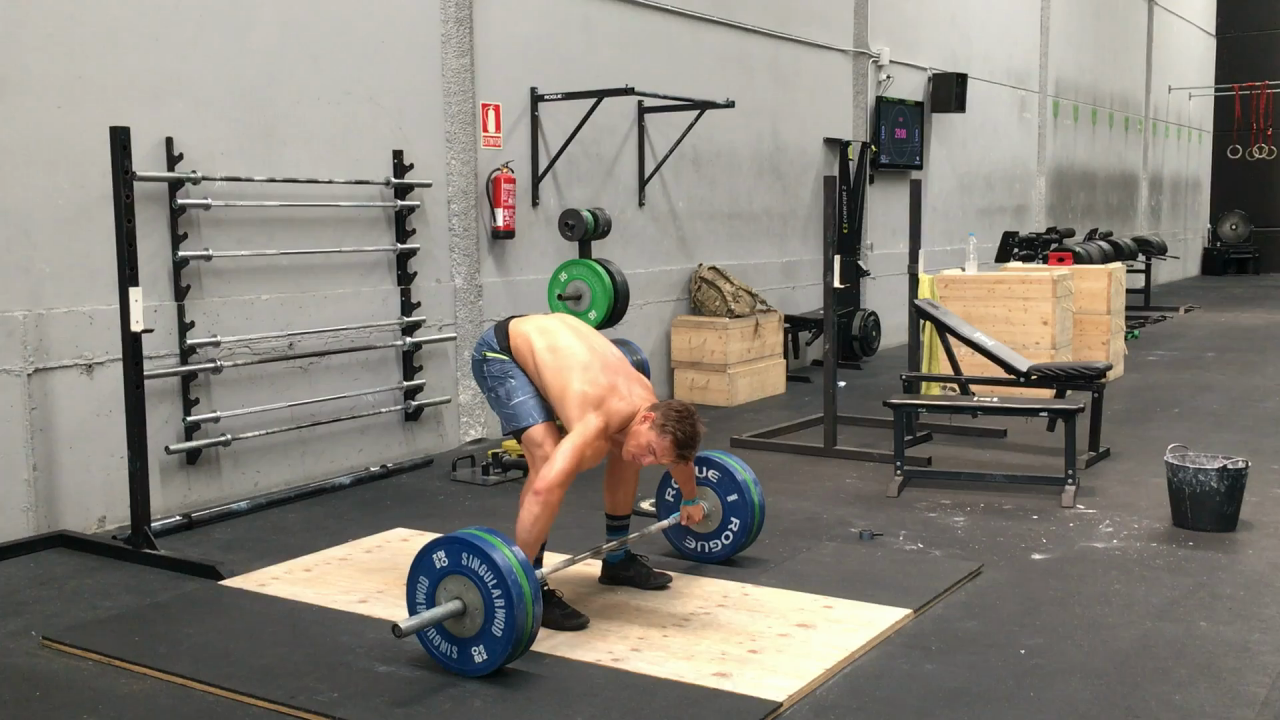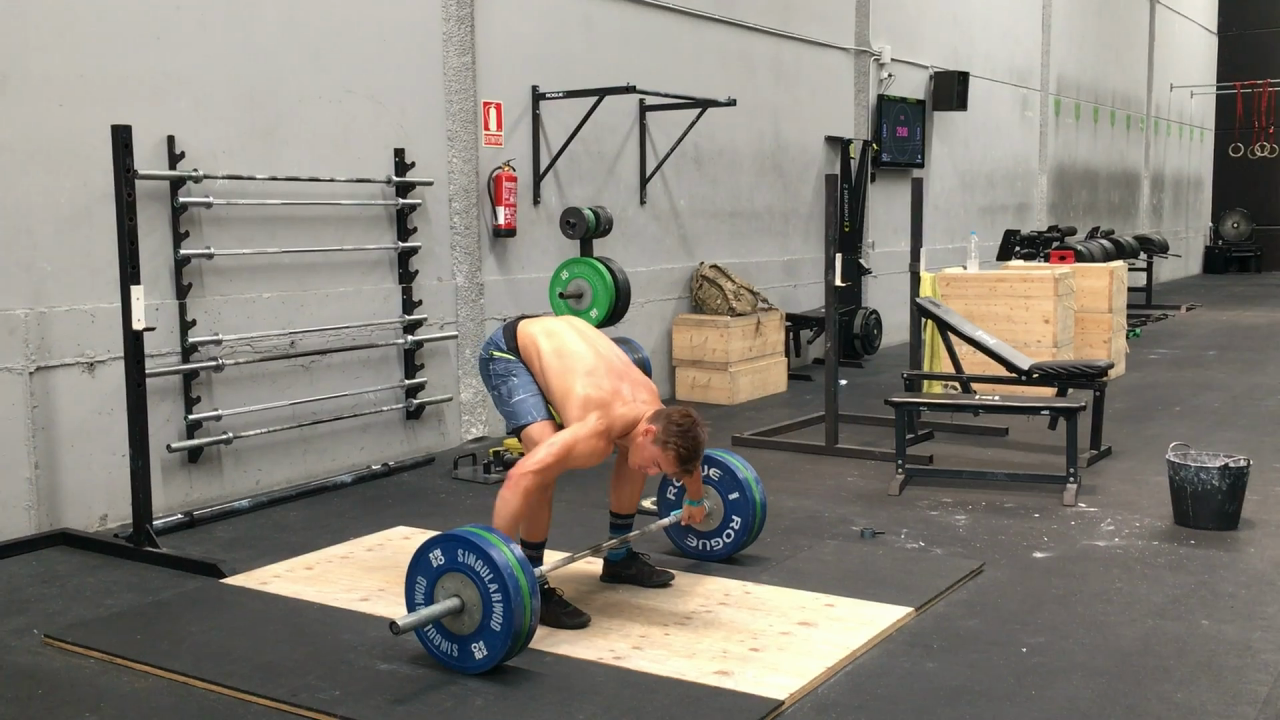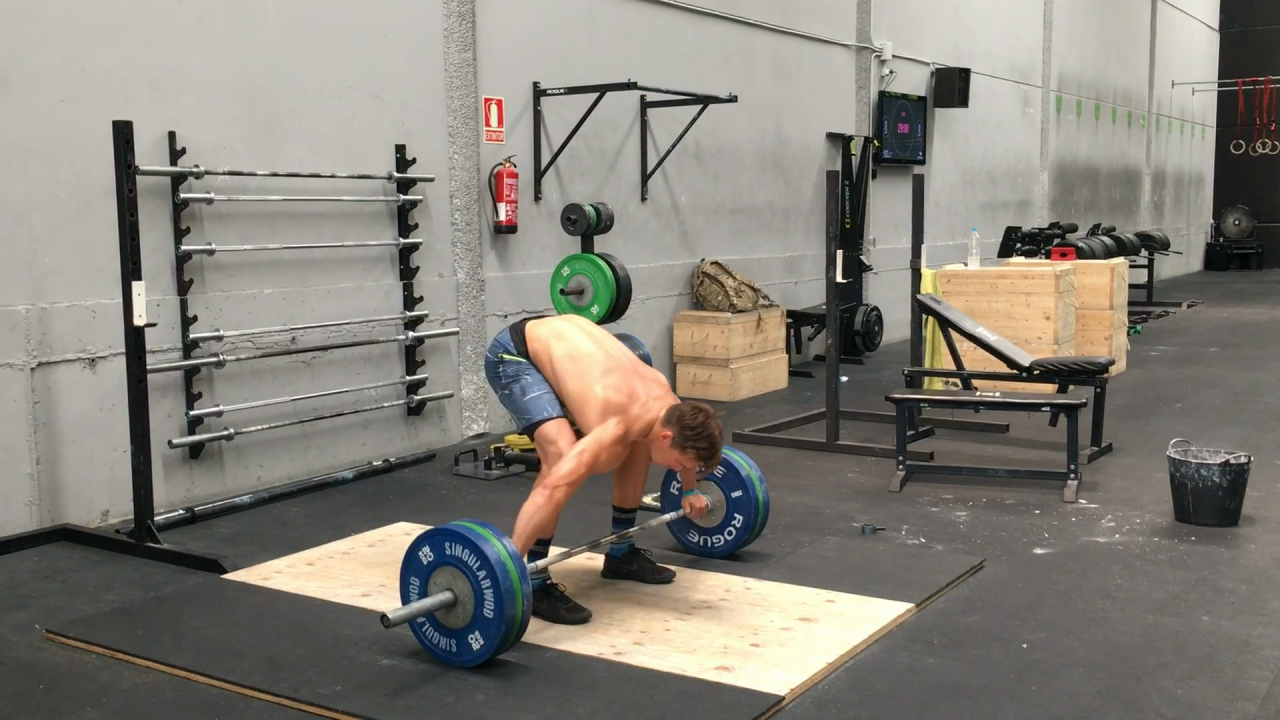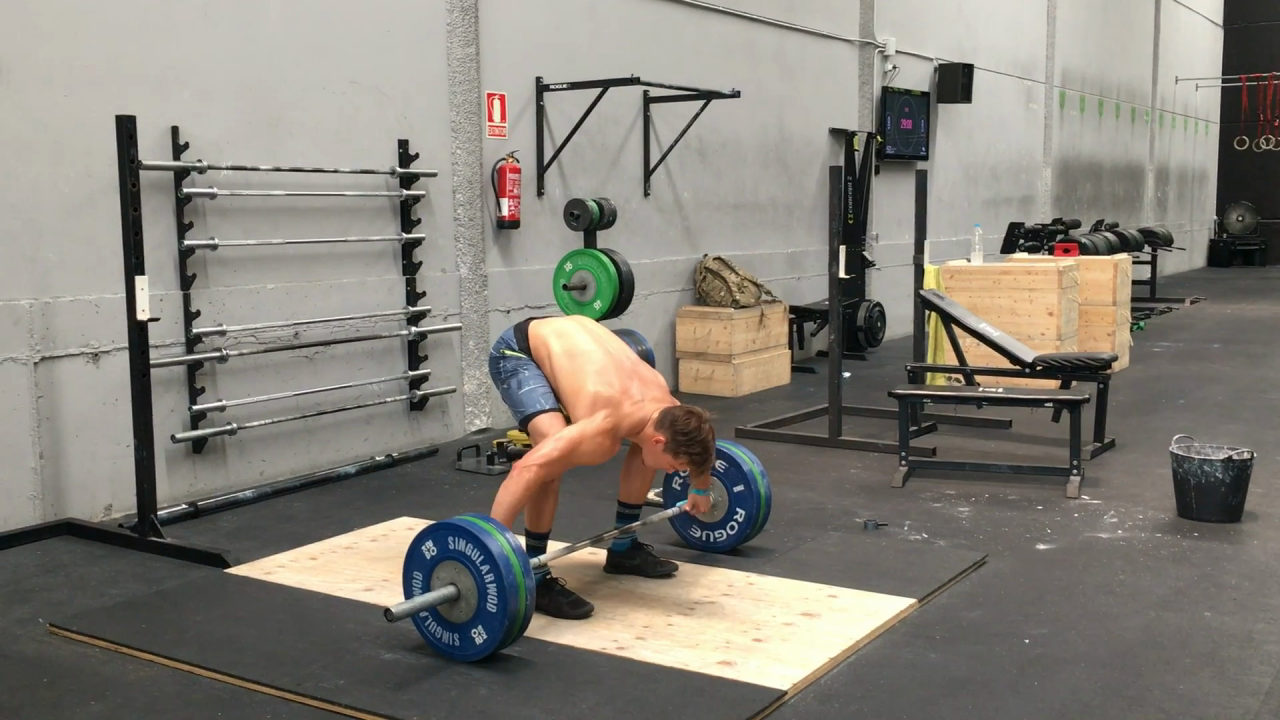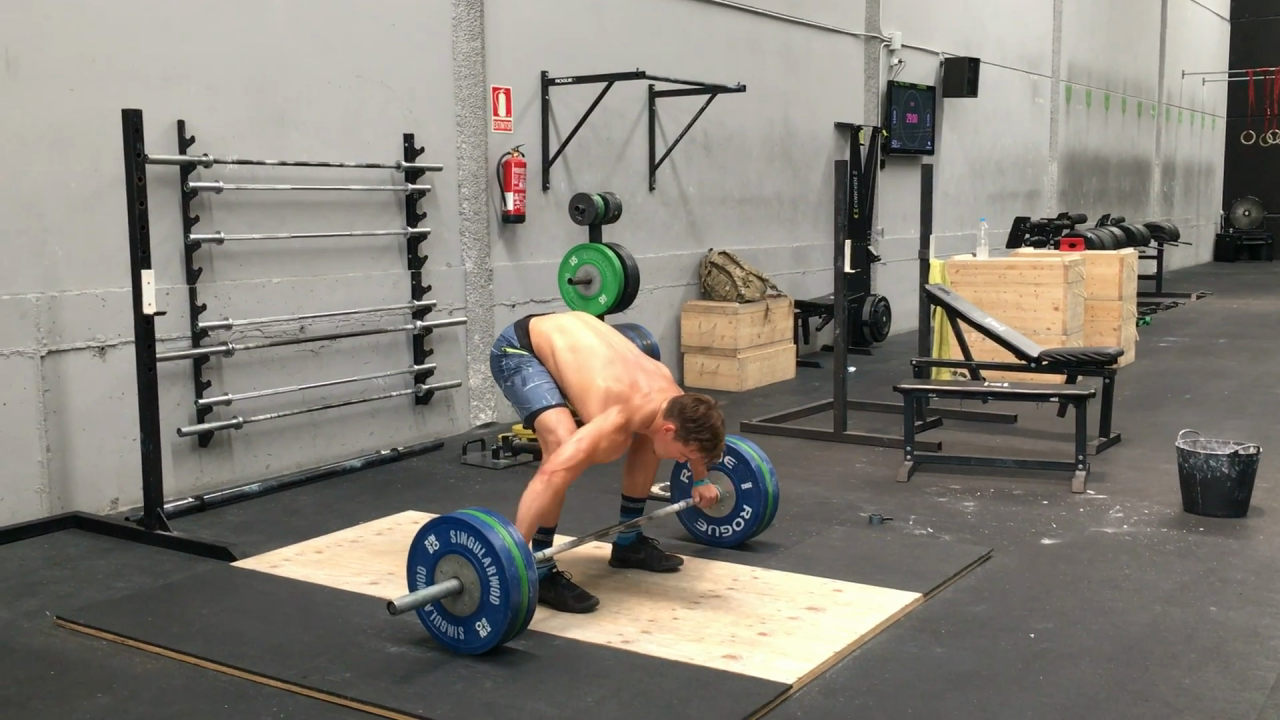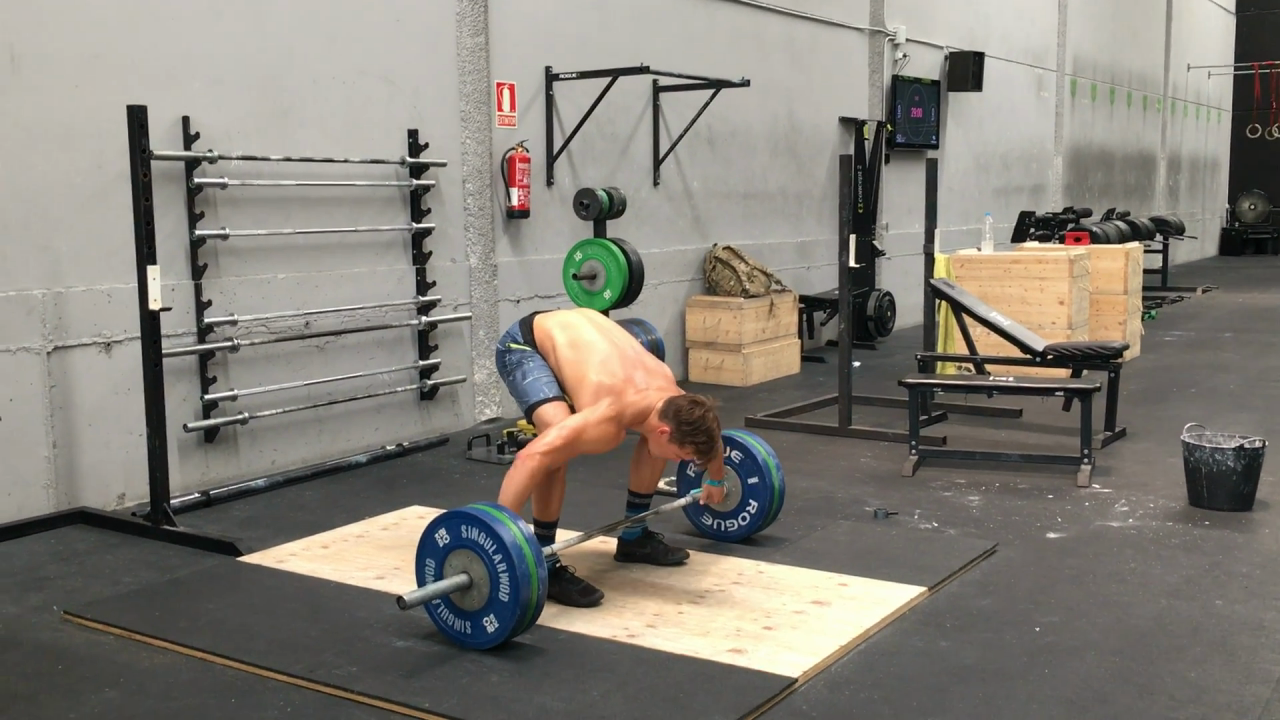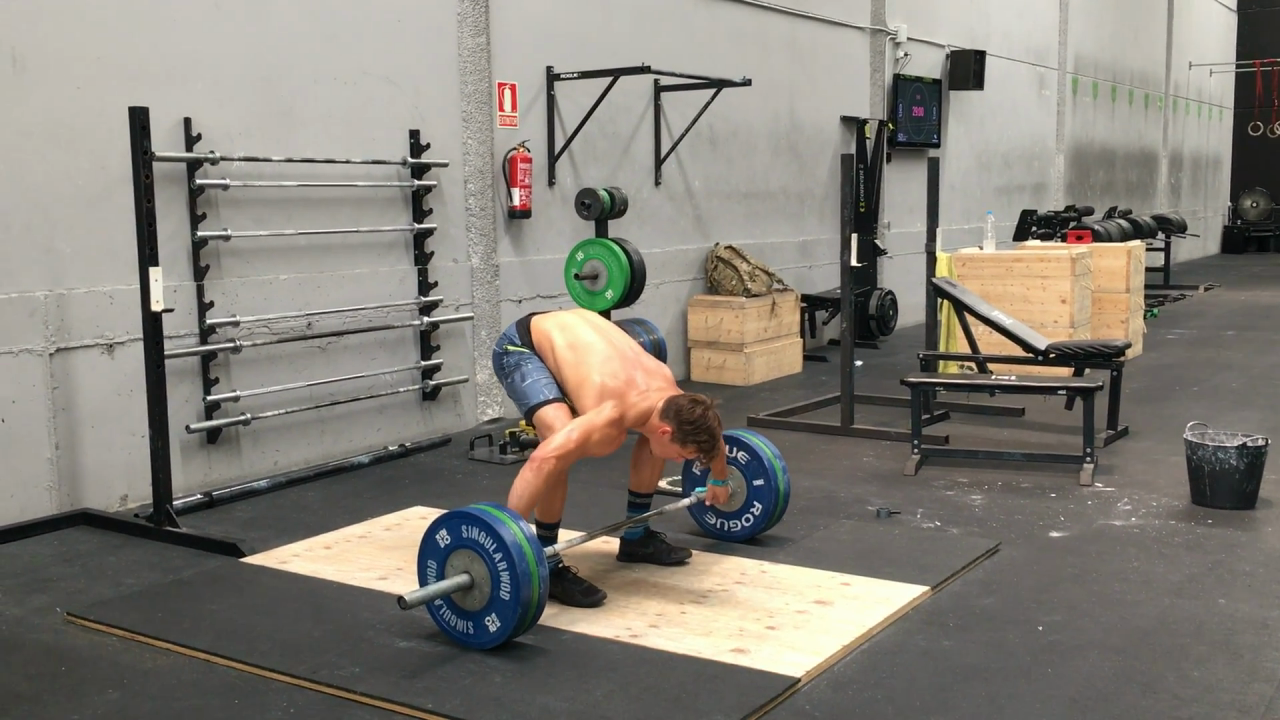
dt=0.3s
person 1, frame 1
left shoulder: (653, 408)
right shoulder: (597, 428)
left elbow: (680, 452)
right elbow: (544, 490)
left wrist: (690, 501)
right hip: (500, 352)
left knee: (625, 451)
right knee: (546, 455)
left ankle: (617, 559)
person 1, frame 2
left shoulder: (658, 418)
right shoulder: (597, 433)
left elbow: (688, 454)
right elbow: (520, 478)
left wrist: (695, 503)
right hip: (509, 352)
left knee: (633, 452)
right knee: (543, 466)
left ankle: (619, 558)
person 1, frame 3
left shoulder: (670, 408)
right shoulder: (615, 434)
left elbow: (696, 442)
right elbow: (553, 487)
left wrist: (690, 491)
right hip: (513, 353)
right knee: (562, 455)
left ankle: (621, 553)
right ankle: (535, 584)
person 1, frame 4
left shoulder: (668, 411)
right shoulder: (604, 432)
left elbow: (700, 444)
right elbow: (525, 470)
left wrist: (701, 492)
right hip: (517, 353)
left knee: (645, 449)
right knee: (550, 460)
left ankle: (623, 548)
right ankle: (535, 579)
person 1, frame 5
left shoulder: (674, 402)
right shoulder: (616, 425)
left elbow: (702, 436)
right elbow: (552, 474)
left wrist: (701, 481)
right hip: (518, 349)
left knee: (647, 438)
right knee: (562, 443)
left ankle: (628, 543)
right ankle: (541, 573)
person 1, frame 6
left shoulder: (673, 401)
right shoulder: (609, 419)
left elbow: (709, 435)
right elbow: (530, 458)
left wrist: (715, 481)
right hip: (523, 345)
right knee: (556, 450)
left ankle: (634, 537)
right ankle: (545, 567)
person 1, frame 7
left shoulder: (674, 403)
right shoulder: (612, 420)
left elbow: (711, 436)
right elbow: (541, 461)
left wrist: (719, 481)
right hip: (521, 347)
right knee: (559, 435)
left ankle: (636, 538)
right ankle: (547, 568)
